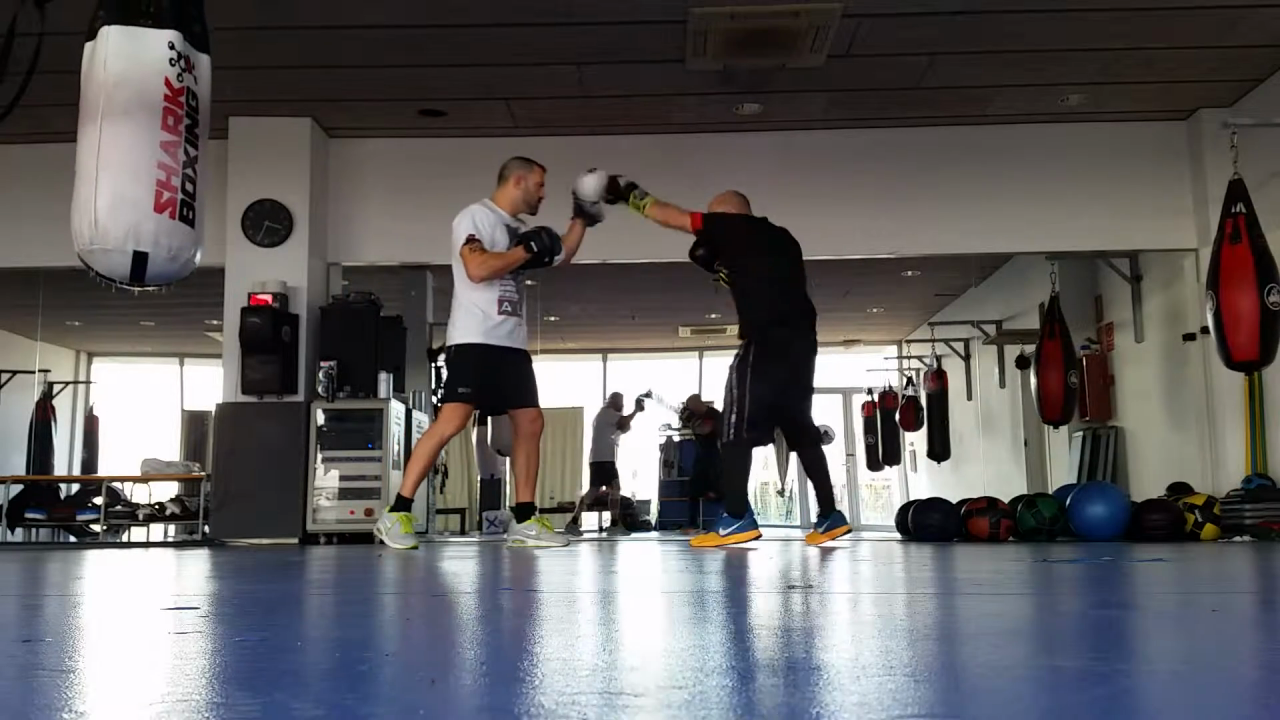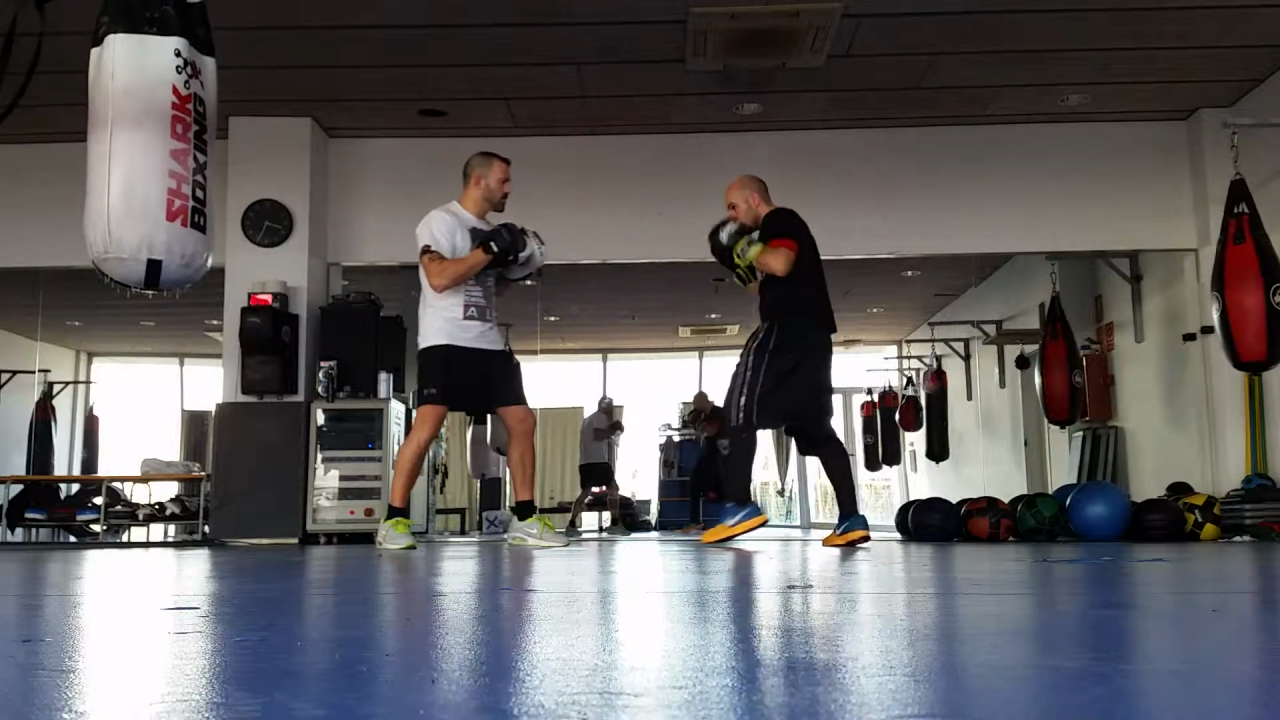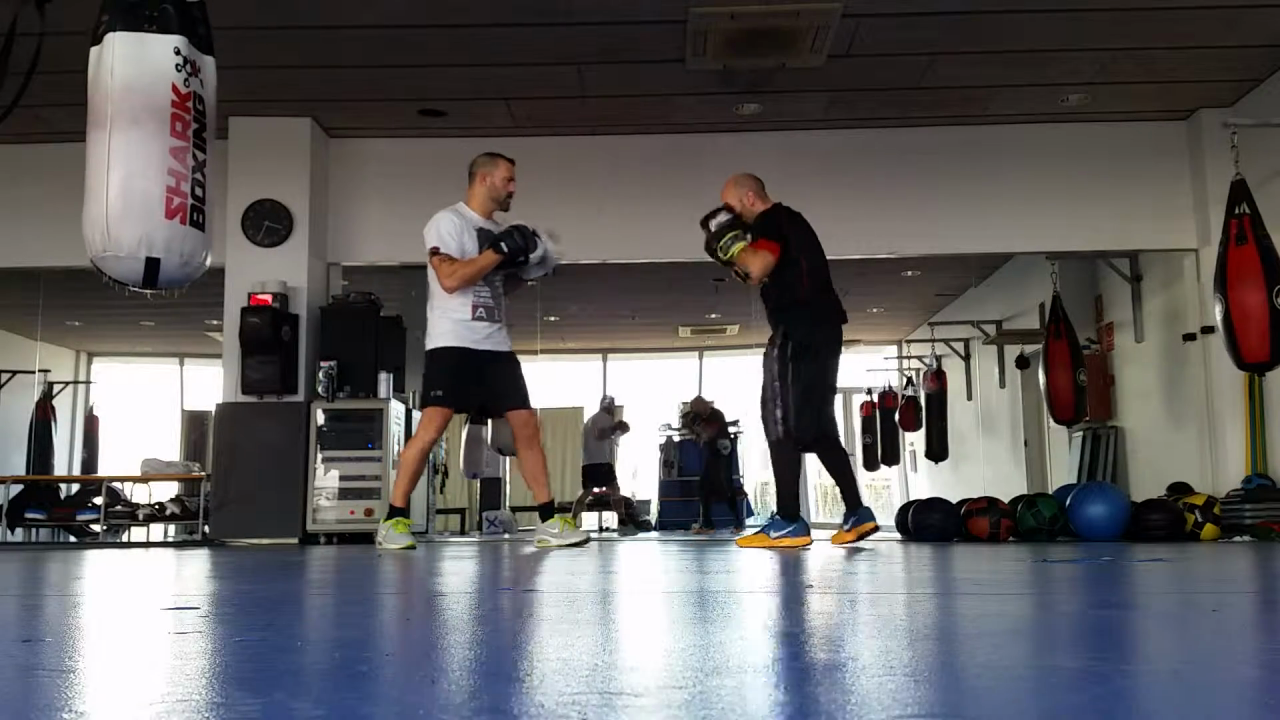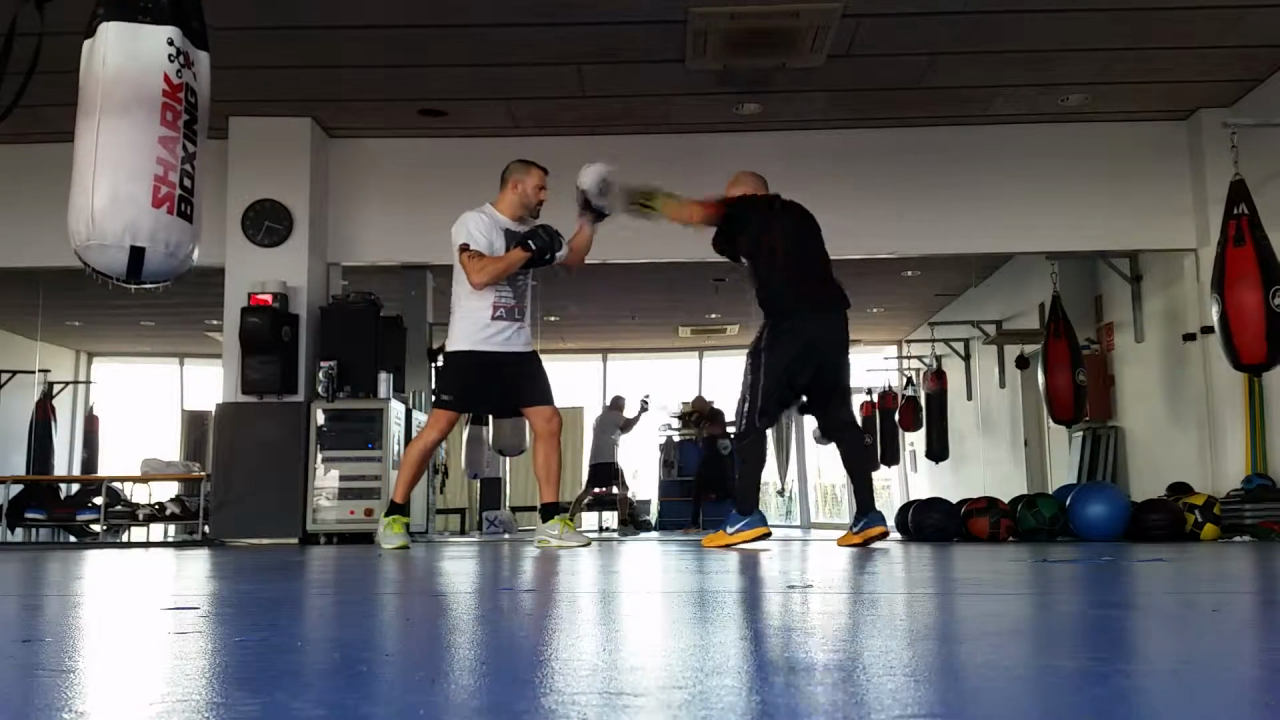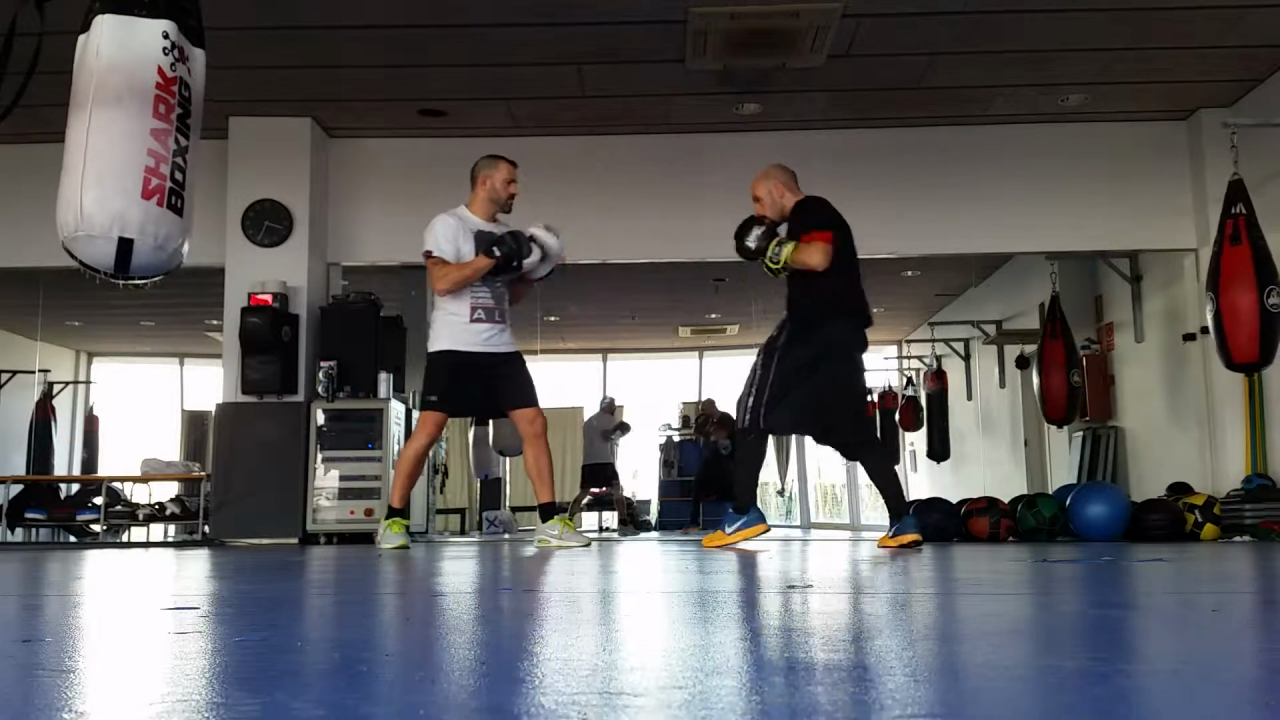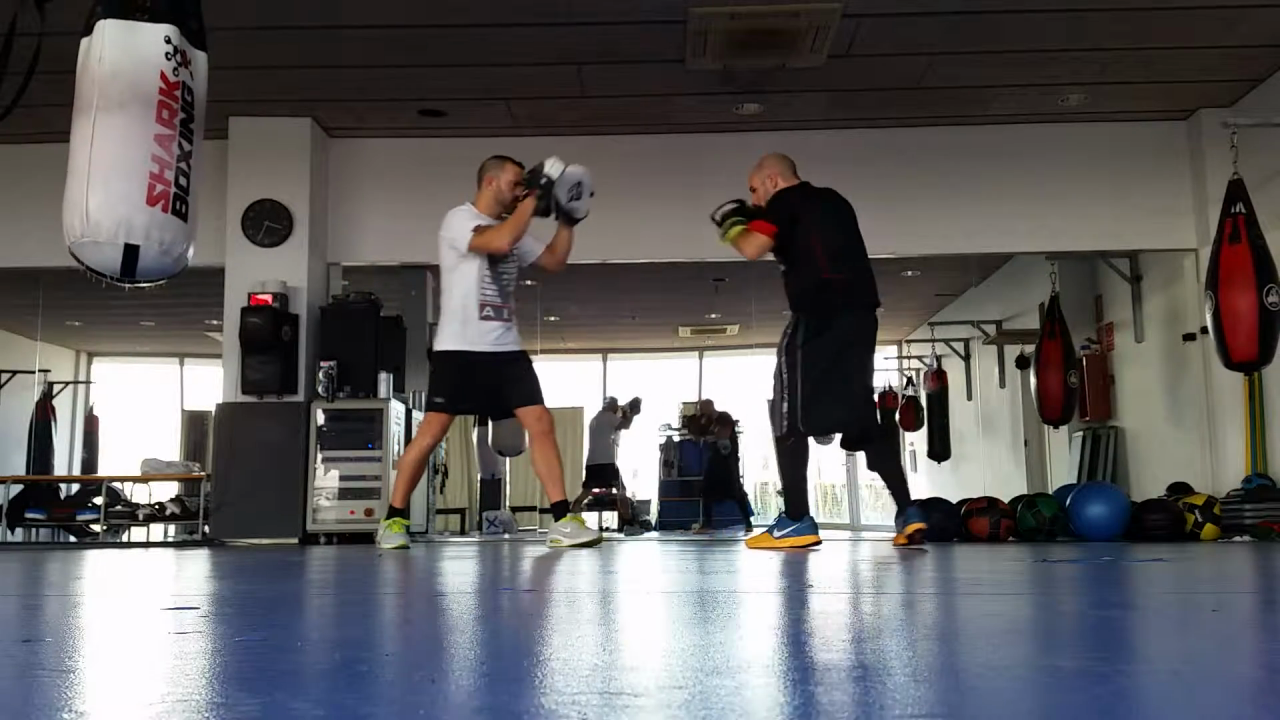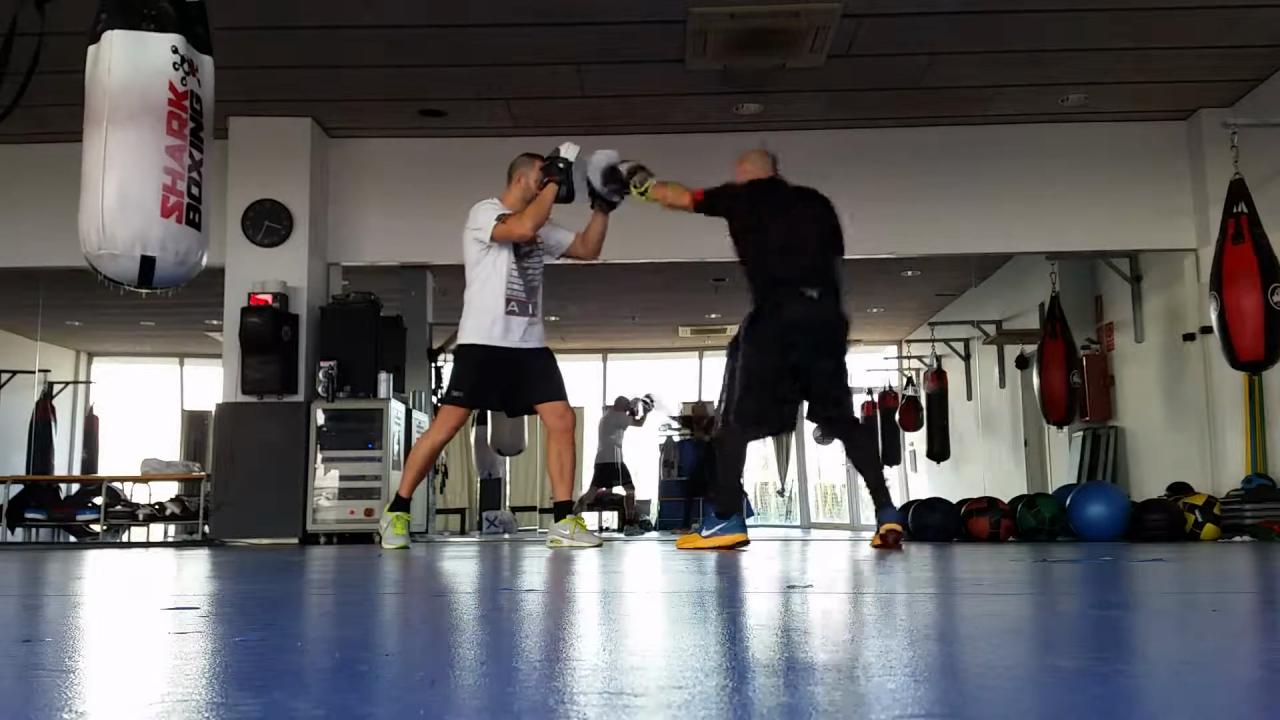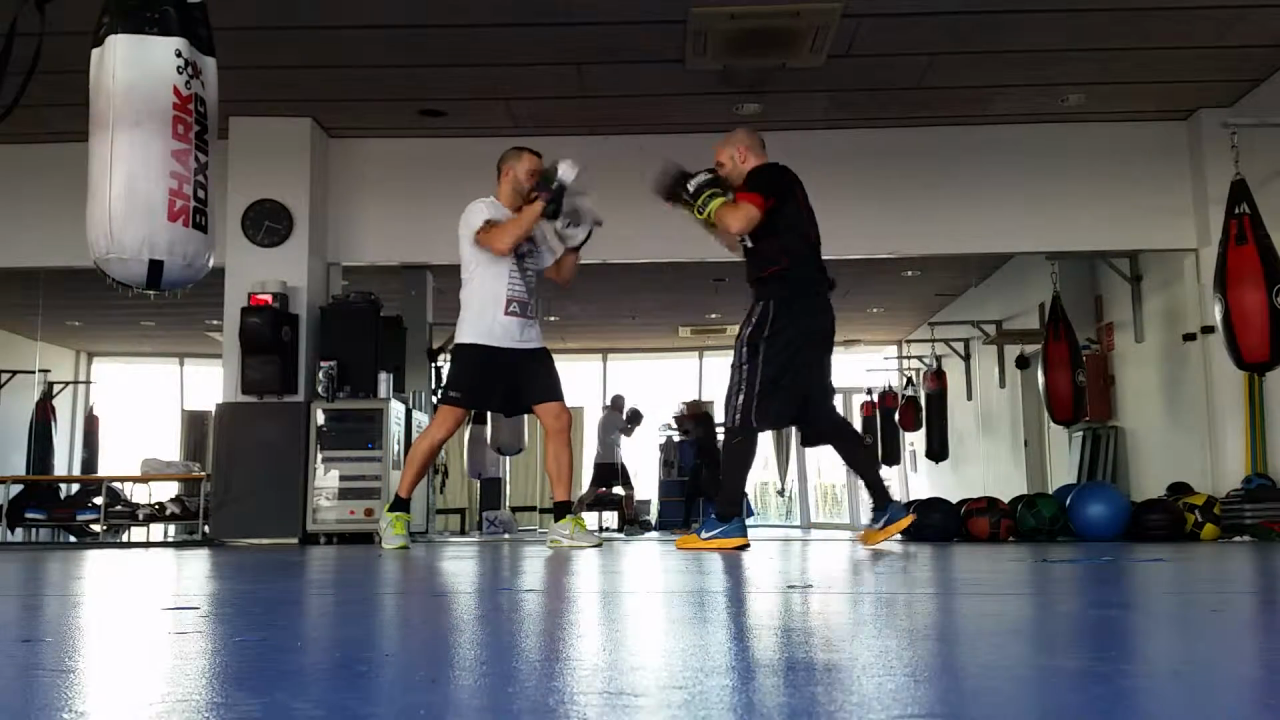
dt=0.4s
person 1, frame 1
left shoulder: (520, 229)
right shoulder: (477, 216)
left elbow: (562, 254)
right elbow: (479, 268)
left wrist: (584, 218)
right wrist: (528, 249)
left hip: (512, 344)
right hip: (474, 340)
left knee: (530, 424)
right knee: (451, 421)
left ankle: (525, 521)
right ankle: (397, 513)
person 1, frame 2
left shoulder: (488, 230)
right shoulder: (440, 220)
right elbow: (439, 279)
left wrist: (512, 264)
right wrist: (489, 251)
left hip: (488, 344)
right hip: (444, 343)
left knee: (522, 422)
right knee: (427, 426)
left ankle: (525, 520)
right ankle: (394, 520)
person 1, frame 3
left shoulder: (498, 230)
right shoulder: (447, 222)
right elbow: (450, 279)
left wrist: (529, 257)
right wrist: (499, 251)
left hip: (495, 347)
right hip: (452, 344)
left knee: (526, 425)
right knee: (433, 426)
left ankle: (549, 521)
right ankle: (394, 519)
person 1, frame 4
left shoulder: (527, 231)
right shoulder: (475, 221)
left elbow: (574, 258)
right elbow: (479, 276)
left wrist: (589, 217)
right wrist: (527, 248)
left hip: (517, 349)
right hip: (471, 347)
left knee: (548, 423)
right knee: (438, 427)
left ankle: (551, 522)
right ankle: (394, 515)
person 1, frame 5
left shoulder: (504, 233)
right shoulder: (447, 225)
right elbow: (442, 283)
left wrist: (533, 268)
right wrist: (493, 255)
left hip: (501, 349)
right hip: (453, 348)
left knee: (534, 424)
right knee: (428, 431)
left ankle: (550, 522)
right ankle: (393, 519)
person 1, frame 6
left shoulder: (513, 231)
right shoulder: (459, 219)
left elbow: (555, 260)
right elbow: (501, 241)
left wrist: (567, 218)
right wrist: (535, 195)
left hip: (506, 348)
right hip: (460, 347)
left knee: (540, 423)
right knee: (432, 430)
left ankle: (562, 521)
right ankle: (395, 518)
person 1, frame 7
left shoulder: (541, 227)
right shoulder: (484, 213)
left elbow: (589, 249)
right elbow: (522, 228)
left wrist: (602, 205)
right wrist: (555, 183)
left hip: (530, 345)
right hip: (483, 342)
left knee: (562, 421)
right knee: (447, 424)
left ankle: (564, 522)
right ankle: (397, 511)
person 1, frame 8
left shoulder: (535, 226)
right shoulder: (479, 212)
left elbow: (563, 276)
right elbow: (502, 242)
left wrist: (576, 241)
right wrist: (543, 200)
left hip: (528, 345)
right hip: (480, 341)
left knee: (559, 421)
right knee: (445, 424)
left ankle: (564, 522)
right ankle: (396, 511)
person 2, frame 1
left shoulder: (734, 227)
right shoulder: (782, 237)
left elbow: (673, 217)
left wrist: (632, 195)
right wrist: (723, 268)
left hip: (765, 342)
right hip: (800, 339)
left knee: (739, 427)
right knee: (798, 427)
left ankle: (738, 518)
right ankle: (829, 516)
person 2, frame 2
left shoulder: (779, 220)
right shoulder: (789, 226)
left elbow: (778, 265)
left wrist: (741, 242)
right wrist: (738, 263)
left hip: (786, 330)
right hip: (815, 333)
left knee: (741, 410)
right knee: (814, 425)
left ankle: (740, 507)
right ankle: (851, 518)
person 2, frame 3
left shoulder: (774, 219)
right shoulder: (789, 224)
left elbow: (760, 265)
right elbow: (765, 281)
left wrist: (728, 237)
right wrist: (731, 252)
left hip: (798, 332)
right hip: (818, 331)
left knee: (780, 423)
right knee: (816, 427)
left ankle: (789, 522)
right ankle: (858, 512)
person 2, frame 4
left shoulder: (750, 210)
right shoulder: (799, 215)
left elbow: (692, 212)
left wrist: (650, 199)
right wrist: (745, 252)
left hip: (790, 324)
right hip: (831, 321)
left knee: (754, 417)
right knee: (839, 418)
left ankle: (747, 515)
right ankle: (867, 515)
person 2, frame 5
left shoulder: (809, 210)
right shoulder: (824, 214)
left elbow: (817, 259)
left wrist: (773, 245)
right wrist: (769, 255)
left hip: (809, 328)
right hip: (847, 331)
left knee: (754, 413)
right knee: (856, 430)
left ankle: (744, 514)
right ankle: (902, 521)
person 2, frame 6
left shoulder: (785, 201)
right shoulder: (834, 201)
left elbow: (752, 249)
left wrist: (732, 222)
right wrist: (756, 222)
left hip: (819, 321)
right hip: (858, 319)
left knee: (790, 418)
right knee: (861, 420)
left ankle: (796, 522)
right ankle: (908, 512)
person 2, frame 7
left shoulder: (743, 196)
right shoulder: (816, 201)
left elbow: (677, 196)
left wrist: (638, 179)
left hip: (776, 313)
right hip: (824, 313)
left knee: (737, 418)
right knee: (841, 419)
left ankle: (727, 519)
right ankle: (886, 513)
person 2, frame 8
left shoulder: (767, 177)
right shoulder: (782, 185)
left elbow: (737, 224)
right elbow: (746, 239)
left wrist: (707, 197)
right wrist: (686, 194)
left hip: (782, 307)
right hip: (811, 309)
left knee: (743, 413)
right knee: (819, 415)
left ankle: (727, 522)
right ankle: (886, 508)
